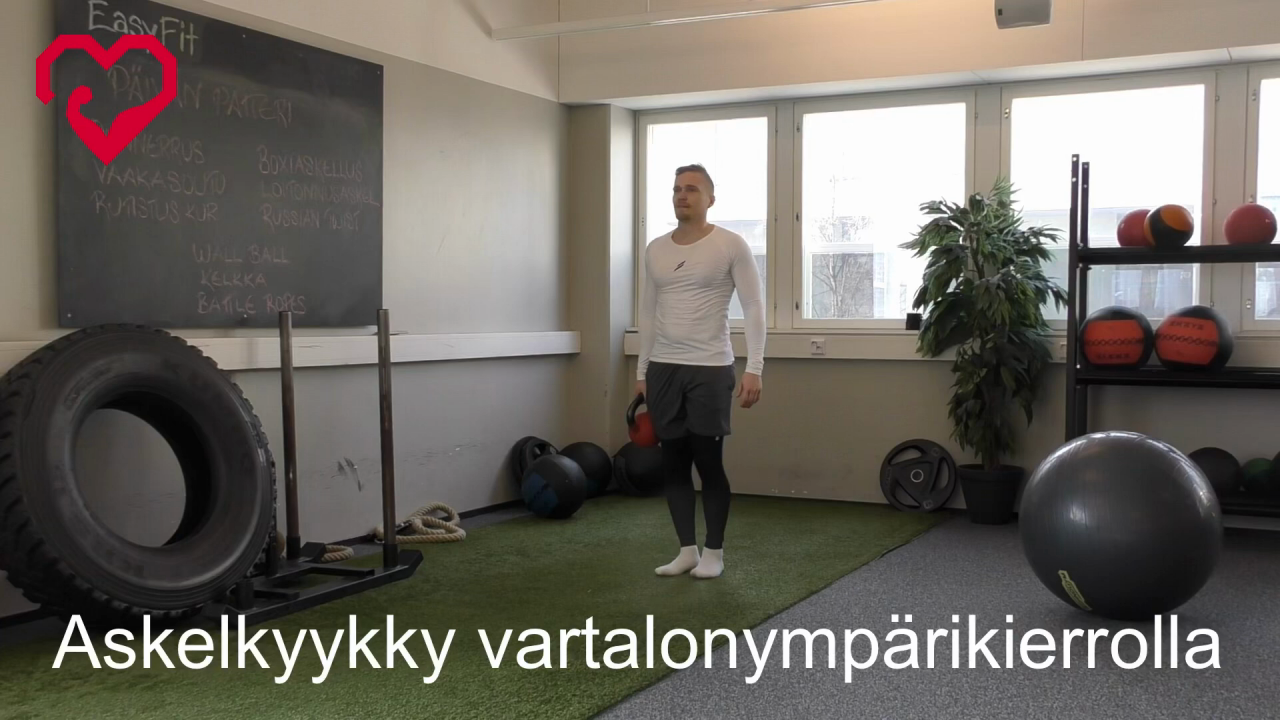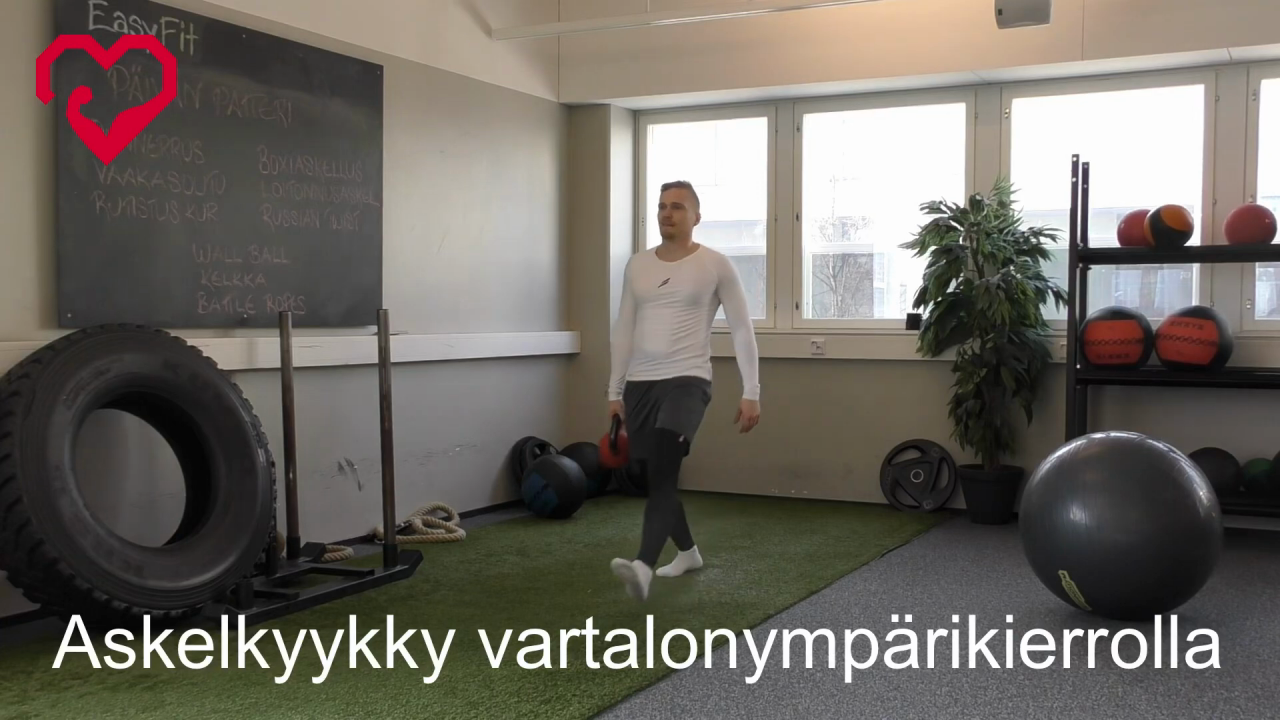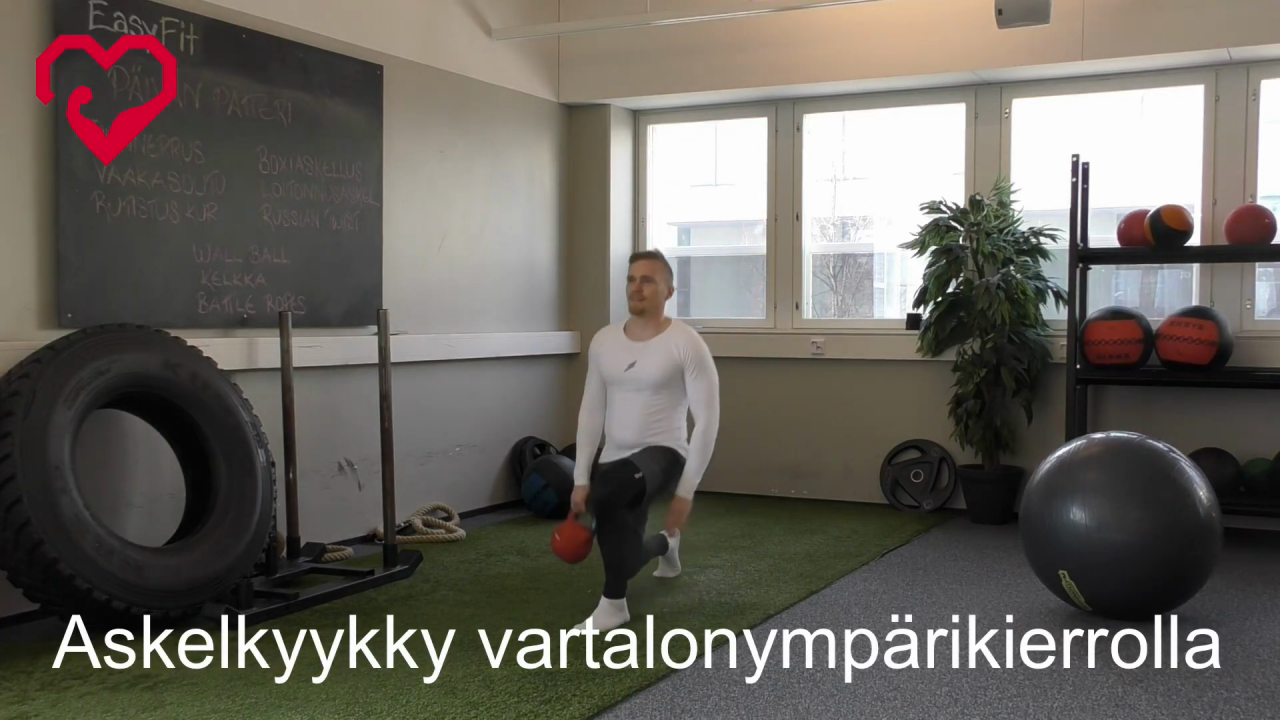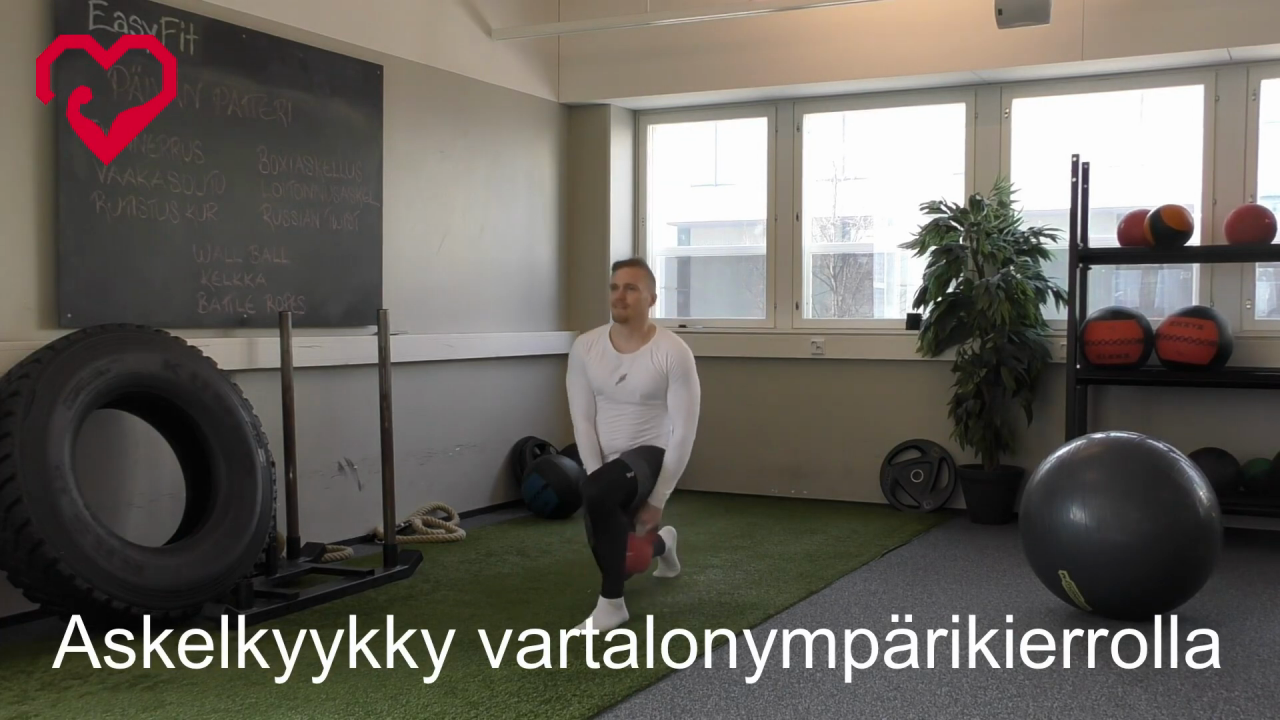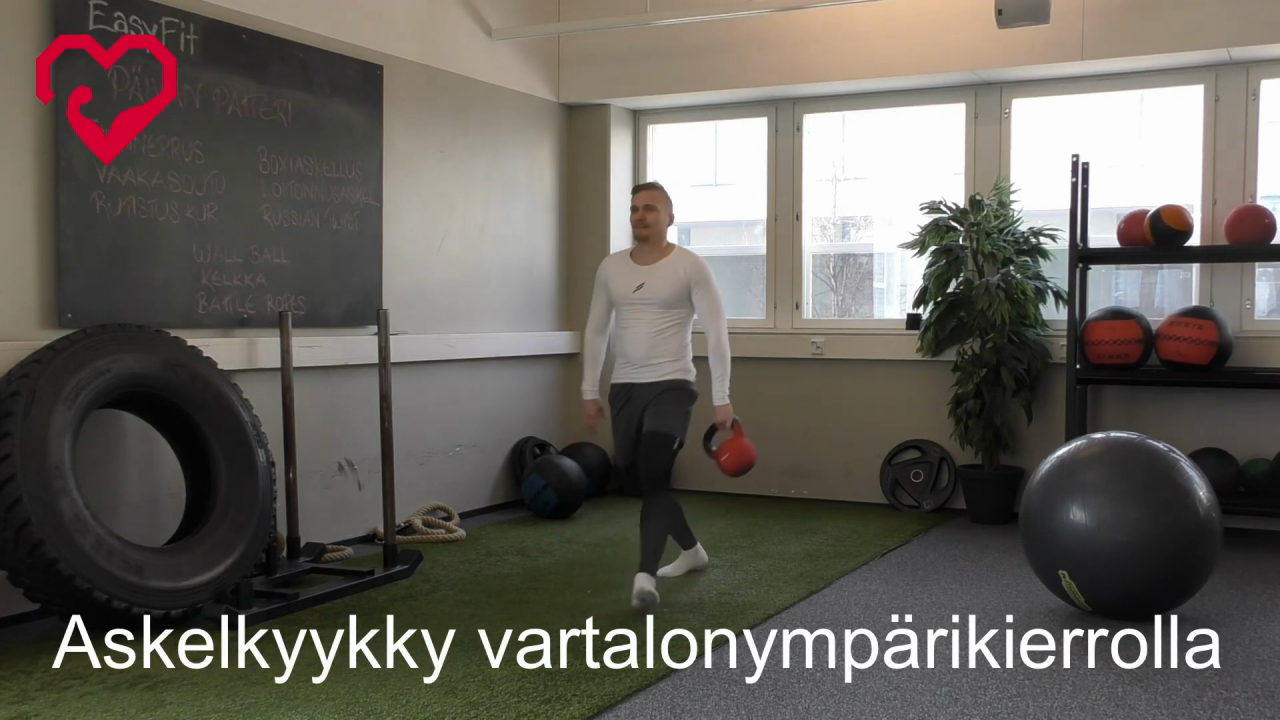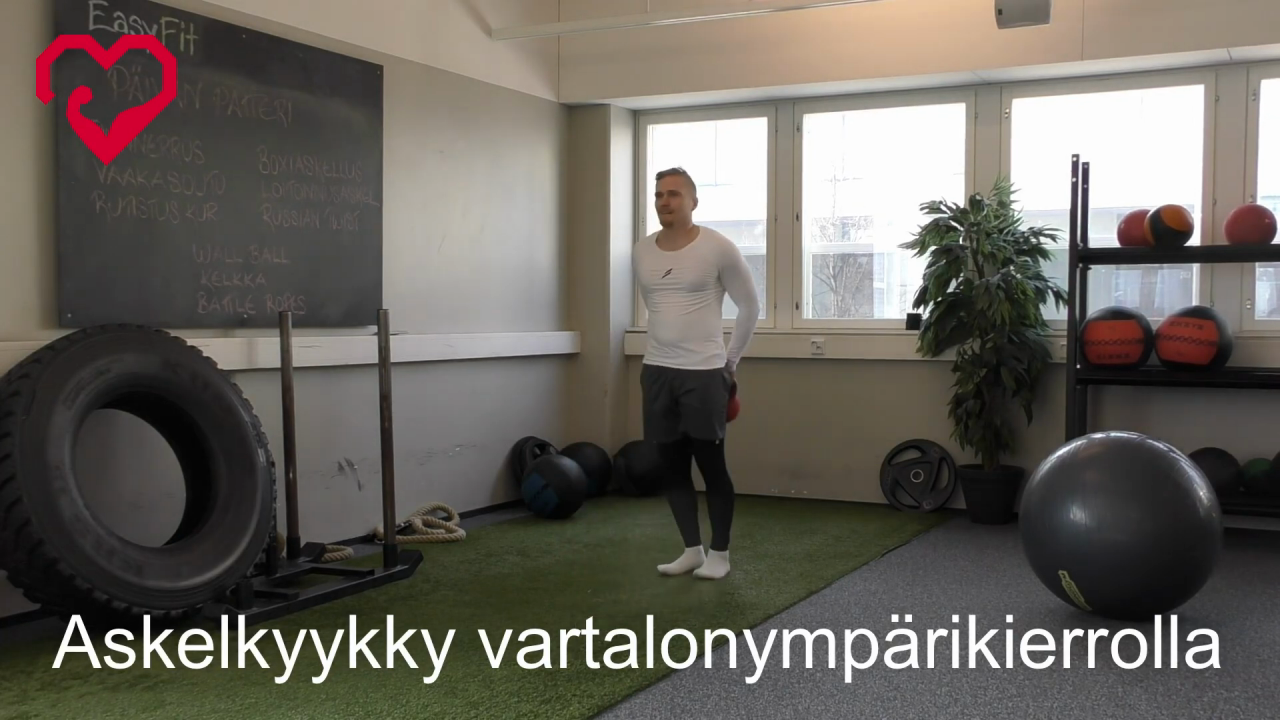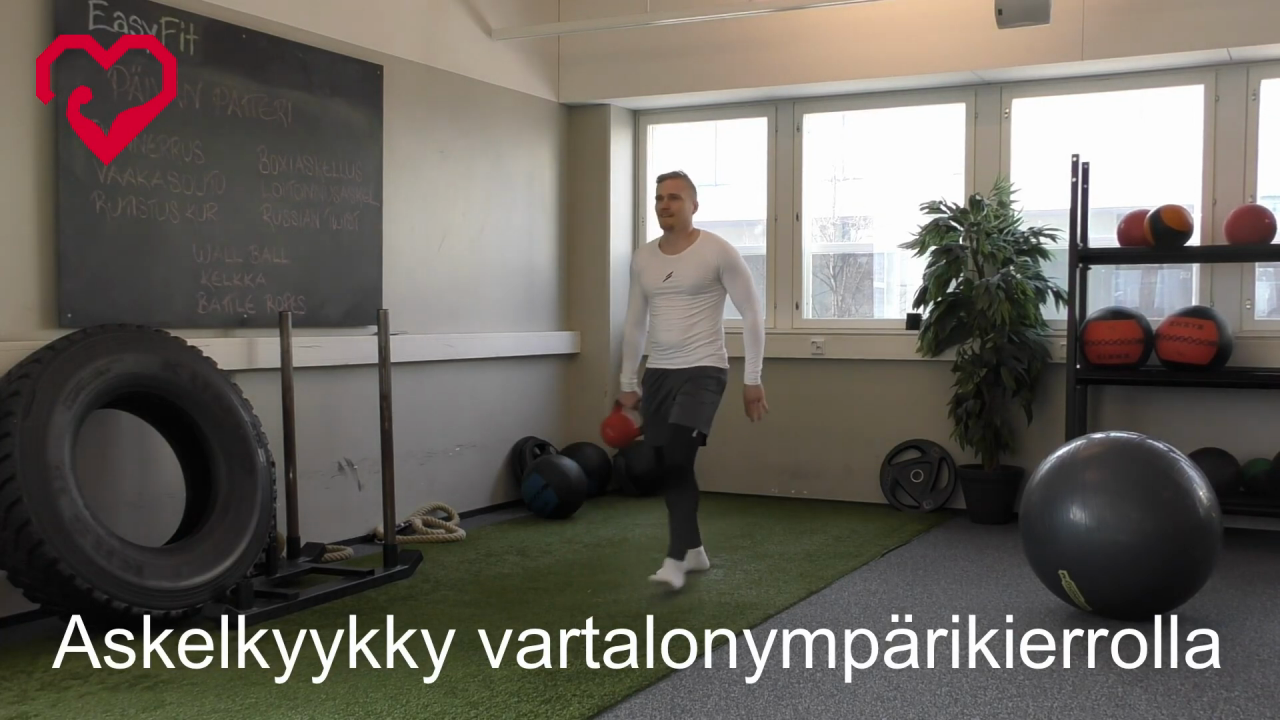
dt=0.5s
person 1, frame 1
left shoulder: (730, 245)
right shoulder: (656, 250)
left elbow: (753, 309)
left wrist: (753, 369)
right wrist: (641, 372)
left hip: (710, 368)
right hip: (664, 369)
left knee: (708, 462)
right knee: (673, 463)
left ankle: (714, 549)
right ankle: (687, 550)
person 1, frame 2
left shoulder: (716, 265)
right shoulder: (637, 265)
left elbow: (742, 330)
right elbow: (624, 330)
left wrist: (751, 392)
right wrist: (615, 391)
left hip: (686, 381)
right hip: (640, 384)
left knee: (661, 471)
right knee: (655, 477)
left ankle: (643, 567)
right ankle: (688, 551)
person 1, frame 3
left shoulder: (687, 344)
right shoulder: (603, 340)
left elbow: (706, 422)
right elbow: (591, 410)
left wrist: (685, 492)
right wrist: (581, 478)
left hip: (662, 455)
right hip: (614, 459)
left knee: (606, 492)
right knee: (621, 558)
left ankle: (613, 604)
right ankle: (664, 544)
person 1, frame 4
left shoulder: (673, 353)
right shoulder: (584, 348)
left elbow: (683, 432)
right elbow: (582, 421)
left wrist: (656, 501)
right wrist: (598, 479)
left hip: (648, 457)
right hip: (602, 464)
left knee: (597, 492)
left ankle: (611, 605)
right ankle: (661, 542)
person 1, frame 5
left shoulder: (689, 266)
right shoulder: (610, 268)
left elbow: (716, 333)
right elbow: (595, 332)
left wrist: (721, 399)
right wrist: (590, 393)
left hip: (671, 385)
right hip: (624, 387)
left knee: (652, 476)
right knee: (645, 480)
left ankle: (646, 577)
right ankle: (691, 550)
person 1, frame 6
left shoulder: (718, 248)
right shoulder: (641, 252)
left elbow: (749, 307)
left wrist: (730, 359)
left hip: (704, 372)
right hip: (657, 371)
left knee: (711, 466)
right knee: (672, 466)
left ankle: (719, 553)
right ankle: (692, 549)
person 1, frame 7
left shoulder: (718, 251)
right shoulder: (643, 257)
left elbow: (752, 314)
right elbow: (635, 322)
left wrist: (753, 379)
right wrist: (628, 381)
left hip: (702, 371)
right hip: (657, 373)
left knee: (678, 465)
right knee: (667, 469)
left ankle: (674, 561)
right ankle: (693, 551)
